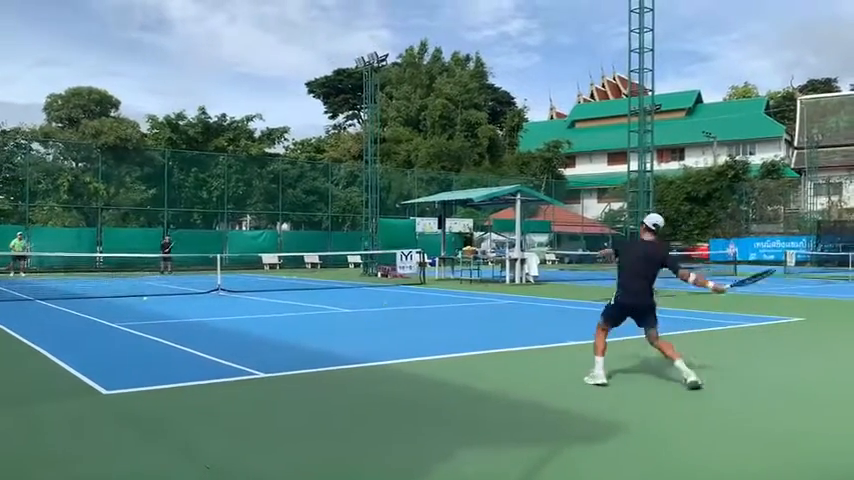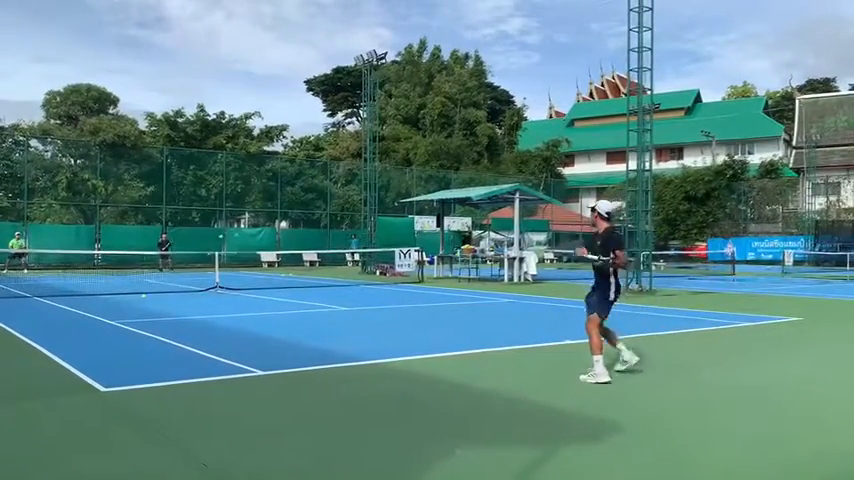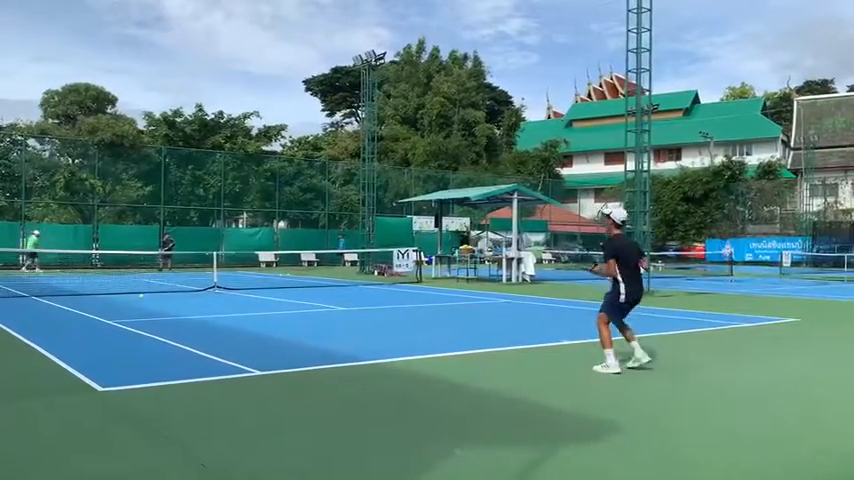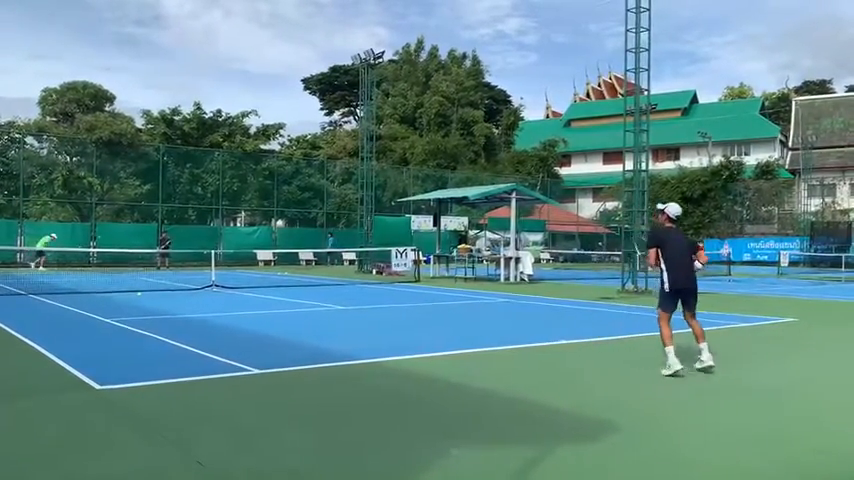
dt=0.5s
person 1, frame 1
left shoulder: (627, 245)
right shoulder: (661, 252)
left elbow: (607, 253)
right elbow: (685, 276)
right wrist: (711, 285)
left hip: (622, 299)
right hip: (645, 302)
left knee: (601, 330)
right knee: (656, 340)
left ankle: (598, 373)
right ankle: (687, 373)
person 1, frame 2
left shoulder: (613, 236)
right shoulder: (596, 236)
left elbow: (623, 261)
right elbow: (586, 253)
left wrist: (609, 263)
right wrist: (584, 253)
left hip: (608, 288)
right hip: (600, 287)
left knee: (592, 325)
right knee: (597, 326)
left ankle: (600, 372)
right ankle: (626, 355)
person 1, frame 3
left shoulder: (611, 242)
right shoulder: (630, 242)
left elbow: (611, 272)
right elbow: (644, 264)
left wrist: (599, 270)
left hip: (622, 290)
right hip: (635, 290)
left knee: (602, 321)
right knee: (618, 321)
left ankle: (611, 363)
right ankle: (639, 354)
person 1, frame 4
left shoulder: (656, 233)
right shoulder: (685, 237)
left elbow: (652, 261)
right elbow: (703, 259)
left hip: (670, 283)
right hip: (690, 282)
left knee: (664, 321)
right knee: (691, 318)
left ankle: (673, 362)
right ankle: (705, 356)
